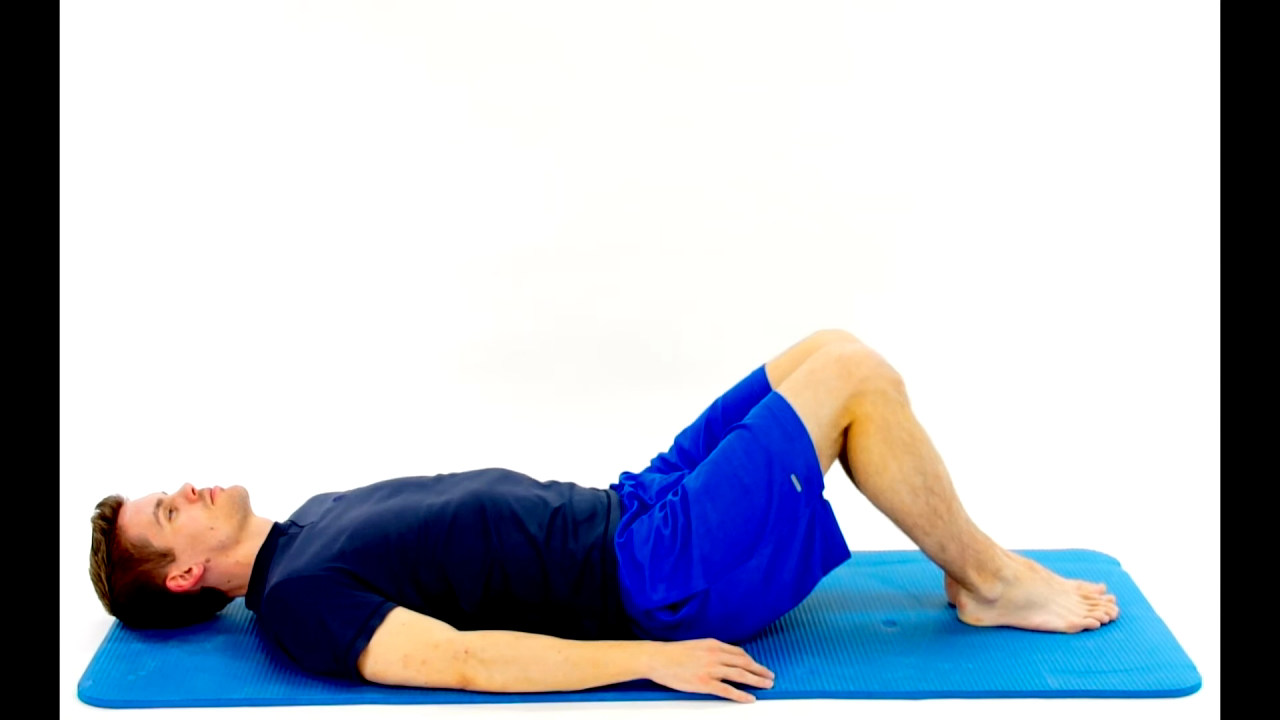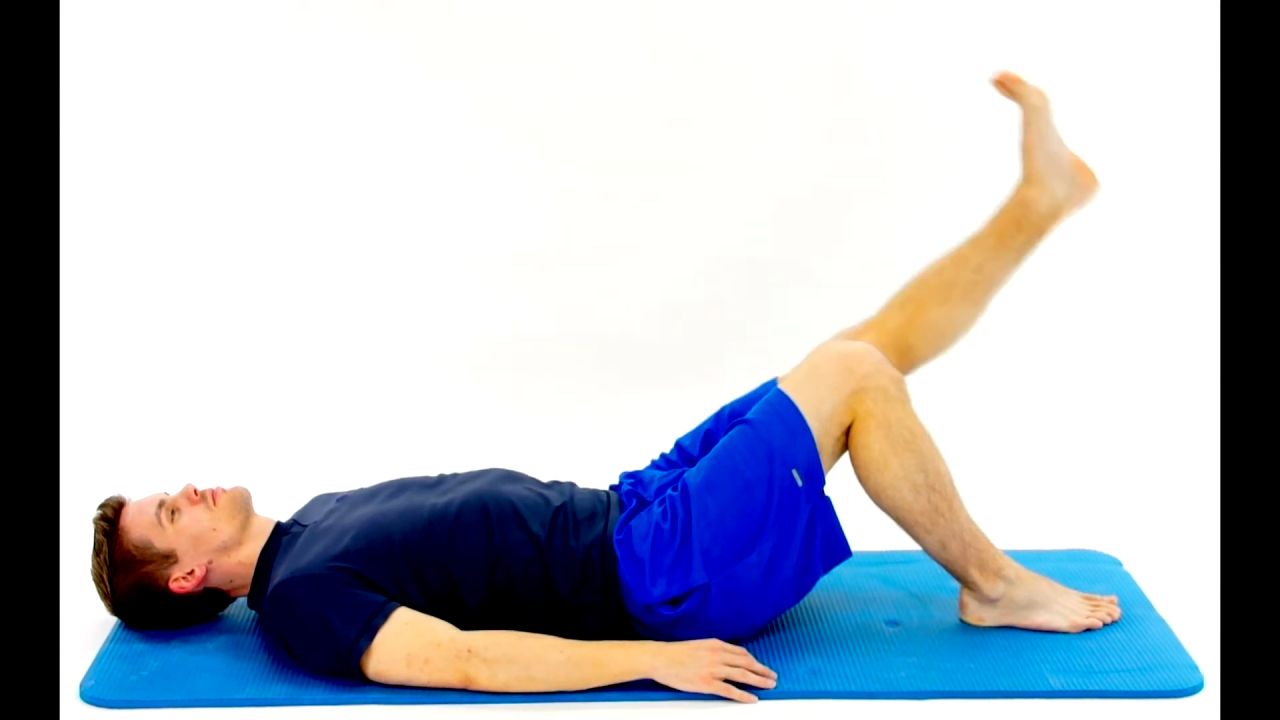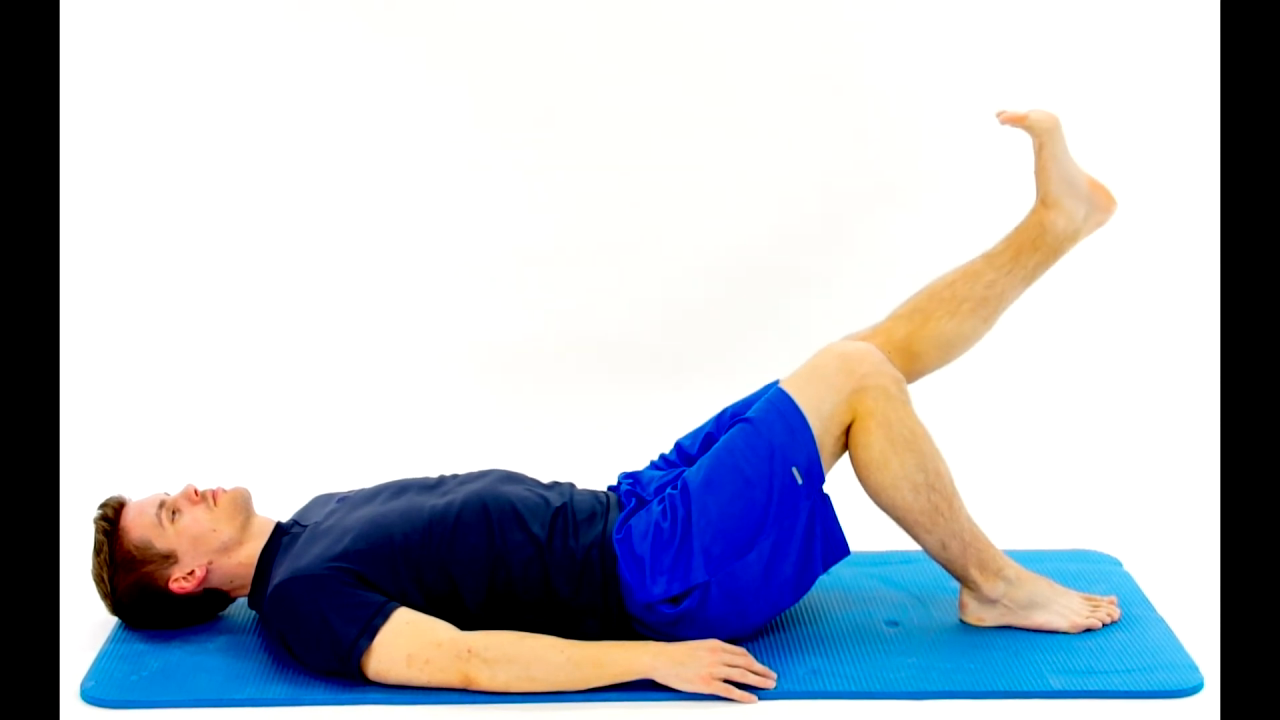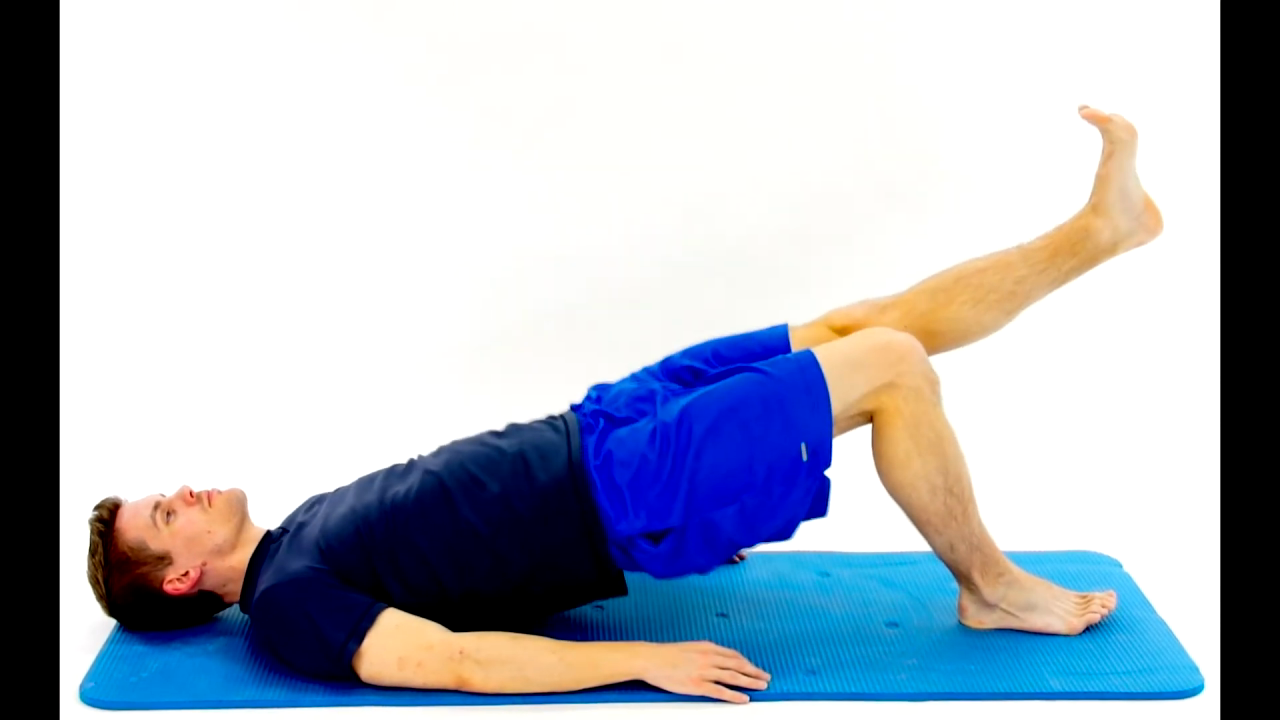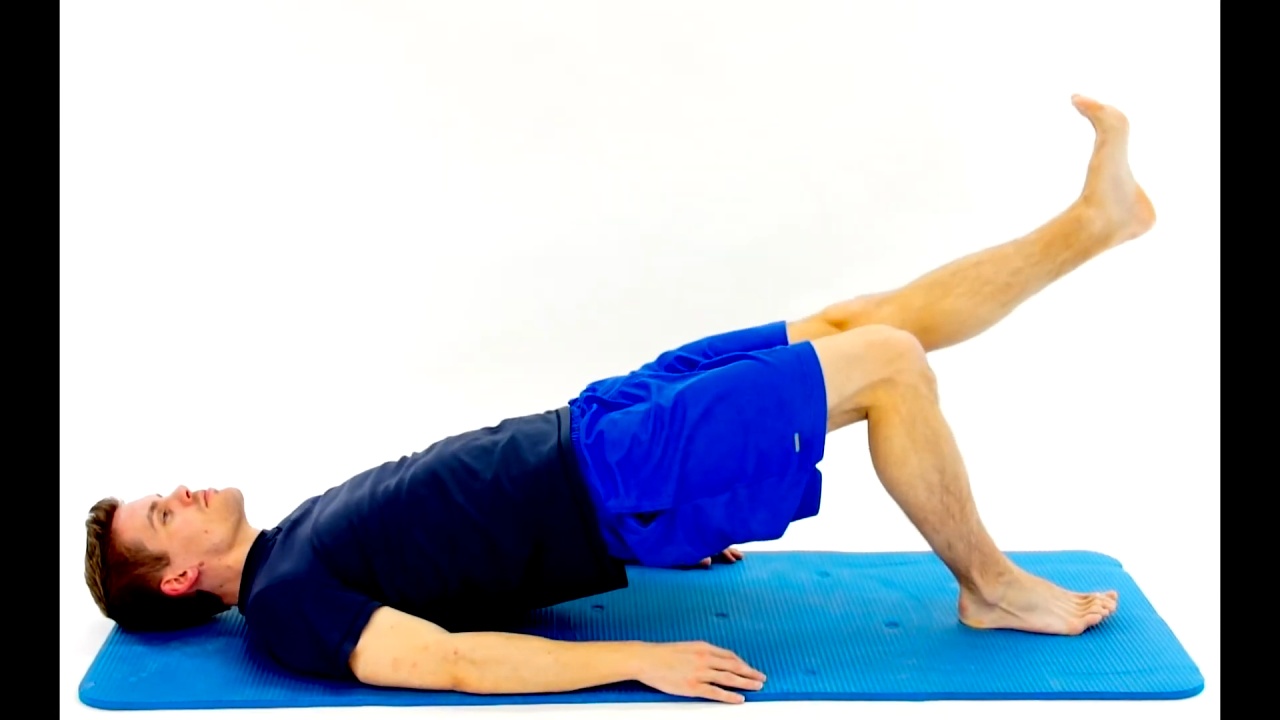
dt=1s
person 1, frame 1
left shoulder: (317, 520)
right shoulder: (300, 601)
right elbow: (464, 660)
right wrist: (653, 656)
left hip: (630, 511)
right hip: (659, 579)
left knee: (829, 353)
right knee: (855, 374)
left ankle: (979, 563)
right ankle: (992, 585)
person 1, frame 2
left shoulder: (321, 521)
right shoulder: (303, 600)
right elbow: (467, 662)
right wrist: (651, 656)
left hip: (630, 516)
right hip: (659, 577)
left knee: (866, 357)
right knee: (856, 377)
left ankle: (1038, 198)
right ankle: (995, 587)
person 1, frame 3
left shoulder: (321, 522)
right shoulder: (303, 602)
right elbow: (466, 662)
right wrist: (654, 657)
left hip: (631, 515)
right hip: (662, 576)
left knee: (868, 357)
right knee: (855, 375)
left ankle: (1054, 219)
right ankle: (995, 589)
person 1, frame 4
left shoulder: (312, 528)
right shoulder: (288, 607)
right elbow: (457, 663)
right wrist: (645, 659)
left hip: (609, 438)
right hip: (623, 489)
left knee: (858, 332)
right knee: (893, 368)
left ankle: (1100, 224)
right ankle: (995, 591)
person 1, frame 5
left shoulder: (309, 530)
right shoulder: (284, 609)
right elbow: (454, 662)
right wrist: (638, 660)
left hip: (597, 435)
right hip: (613, 482)
left knee: (852, 329)
right knee: (890, 365)
left ankle: (1095, 216)
right ankle: (995, 591)
